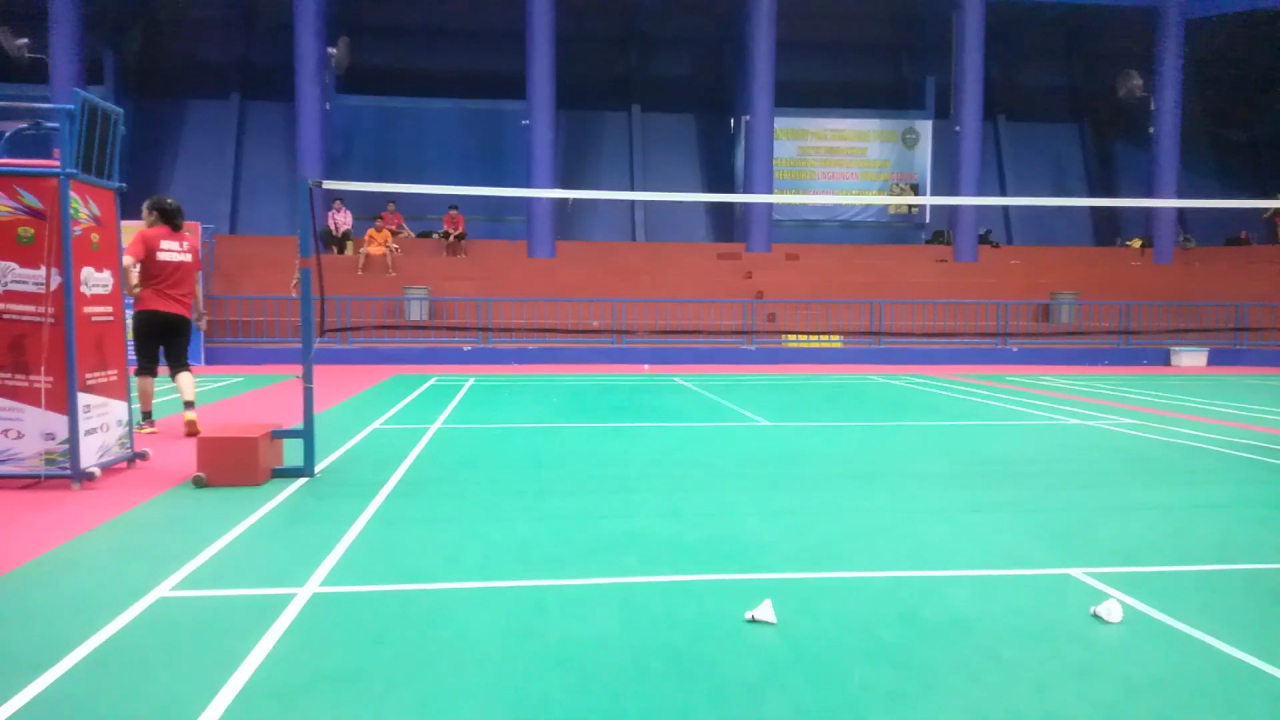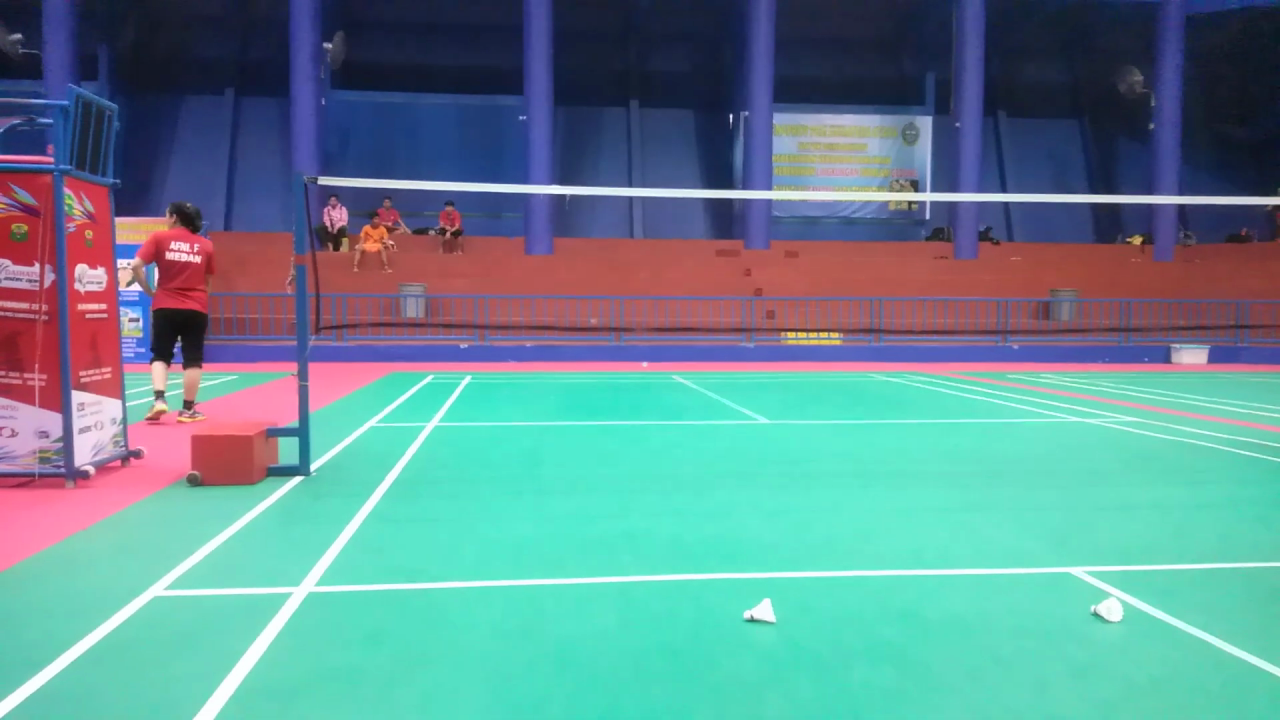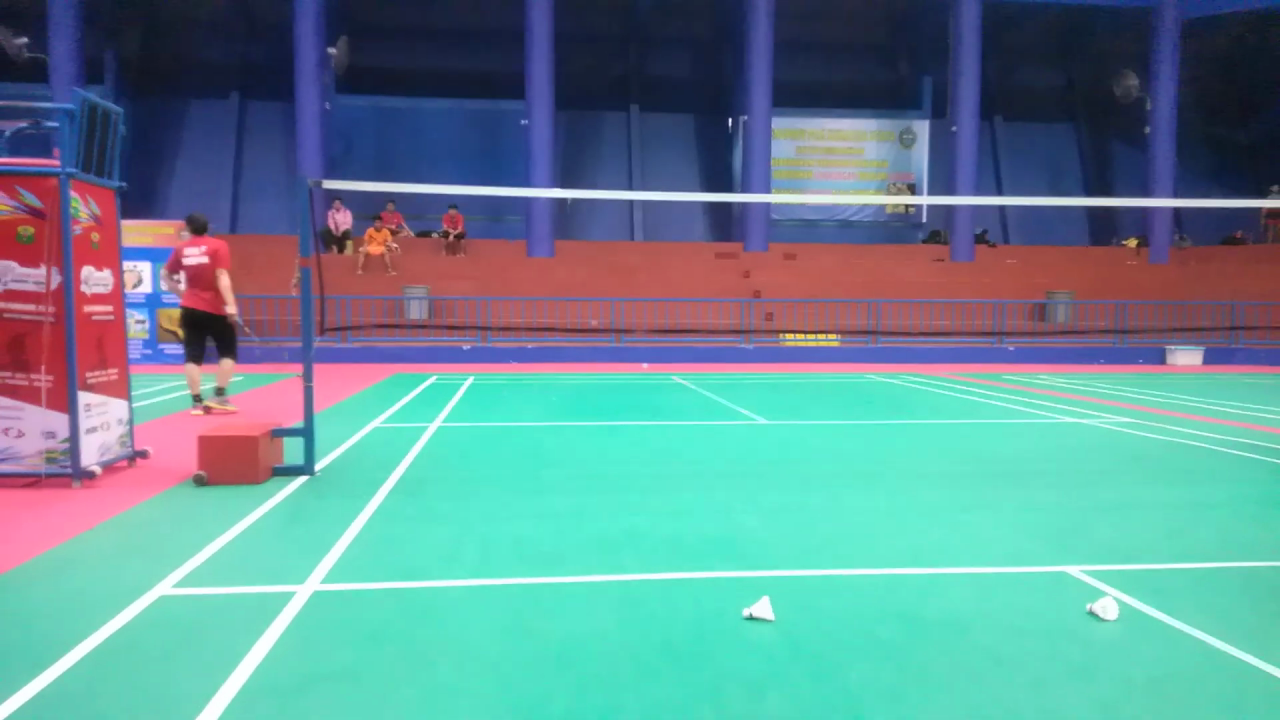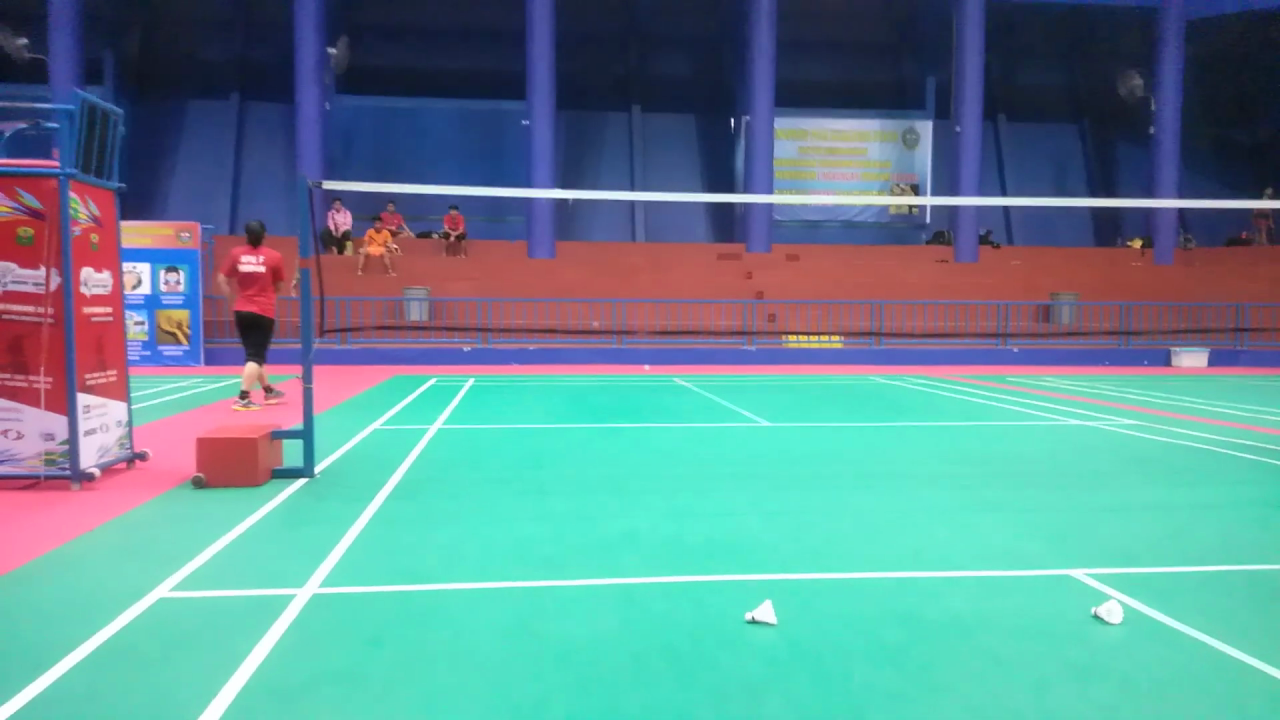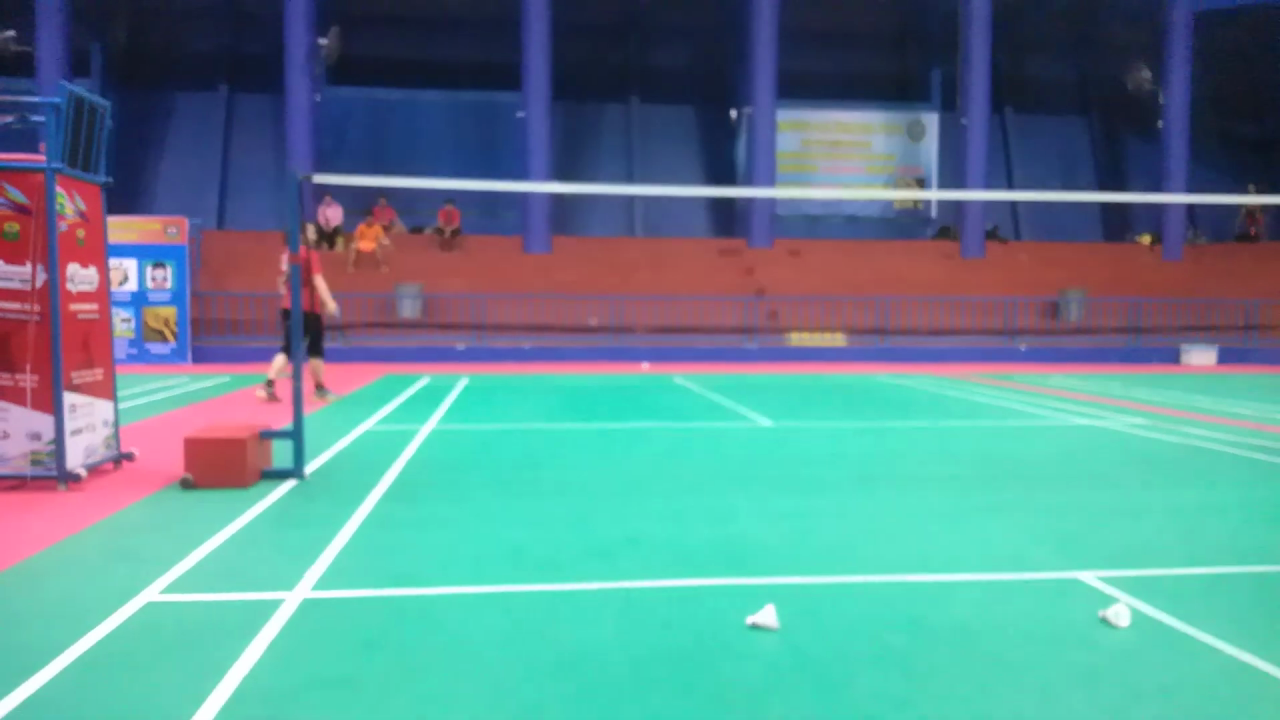
dt=1s
person 1, frame 1
left shoulder: (146, 236)
right shoulder: (190, 242)
left elbow: (127, 264)
right elbow: (195, 281)
left wrist: (131, 288)
right wrist: (199, 311)
left hip: (149, 310)
right hip: (180, 313)
left knee: (146, 367)
right knee: (180, 365)
left ankle: (146, 420)
right ankle: (189, 409)
person 1, frame 2
left shoulder: (160, 238)
right shoulder: (206, 245)
left elbow: (136, 266)
left wrist: (149, 291)
right wrist: (204, 305)
left hip: (165, 307)
right hip: (196, 310)
left knee: (161, 356)
right knee: (193, 360)
left ankle: (159, 399)
right ankle: (188, 409)
person 1, frame 3
left shoulder: (181, 248)
right shoulder: (218, 245)
left elbow: (166, 276)
right elbow: (221, 276)
right wrist: (230, 304)
left hip: (190, 309)
right hip: (214, 309)
left knee: (193, 356)
right knee: (228, 352)
left ankle: (197, 402)
right ankle: (220, 396)
person 1, frame 4
left shoulder: (236, 254)
right shoulder: (274, 257)
left elbow: (222, 281)
right elbow: (278, 287)
left wrist: (236, 299)
left hip: (242, 311)
right hip: (263, 312)
left knee: (253, 353)
right knee: (255, 356)
left ankle: (269, 391)
right ankle: (243, 398)
person 1, frame 5
left shoulder: (287, 254)
right shoulder: (308, 253)
left elbow: (282, 281)
right elbow: (317, 279)
right wrist: (329, 302)
left hip: (289, 307)
right hip: (306, 309)
left knee: (287, 349)
right knee: (315, 349)
left ankle: (268, 386)
right ankle: (320, 389)
